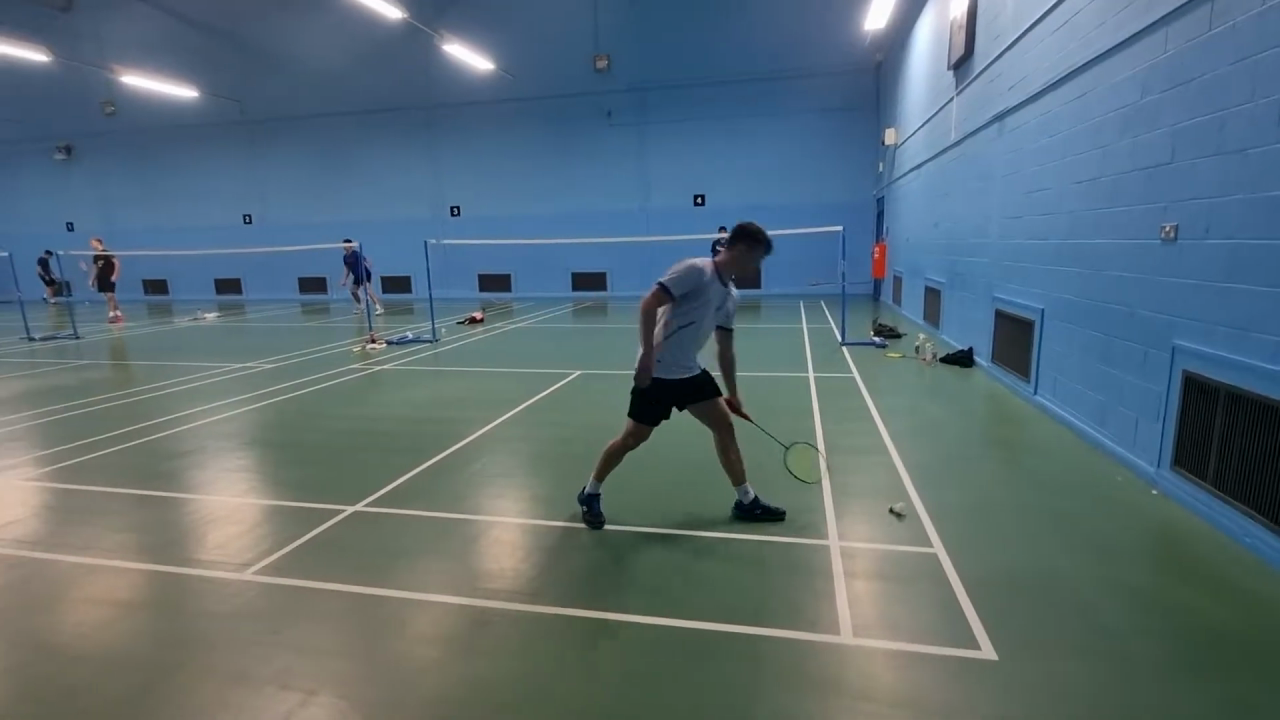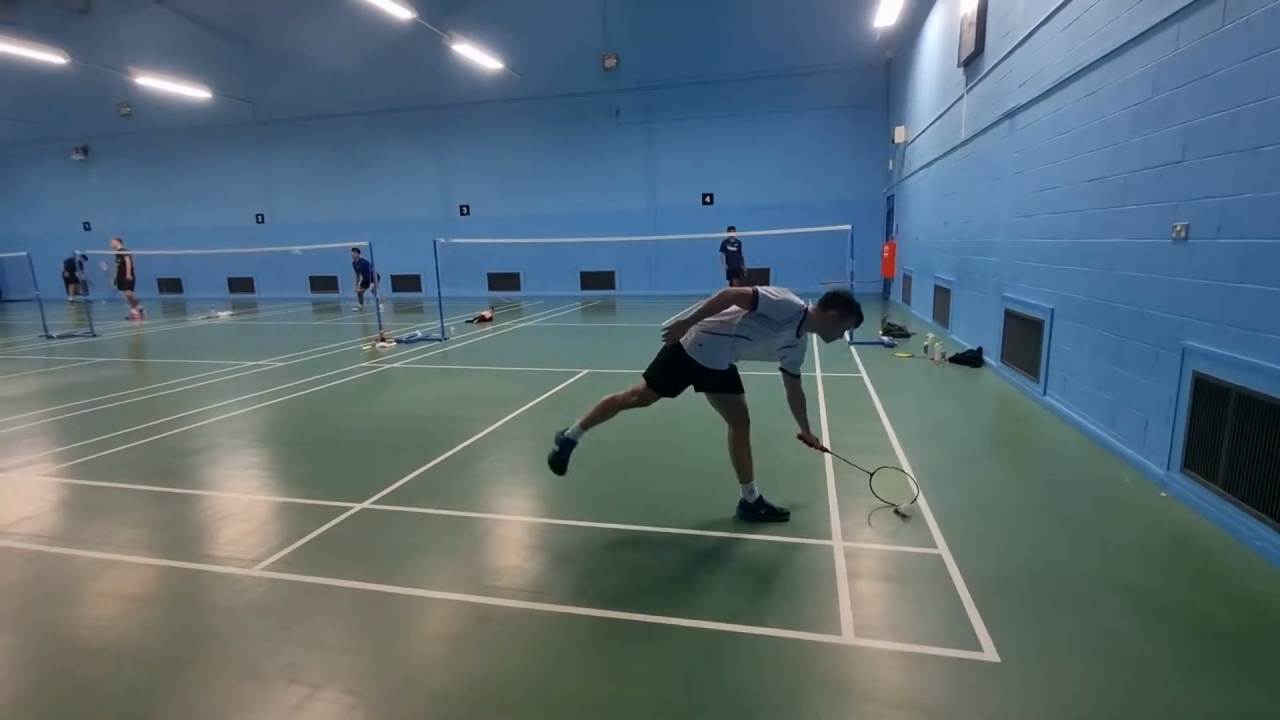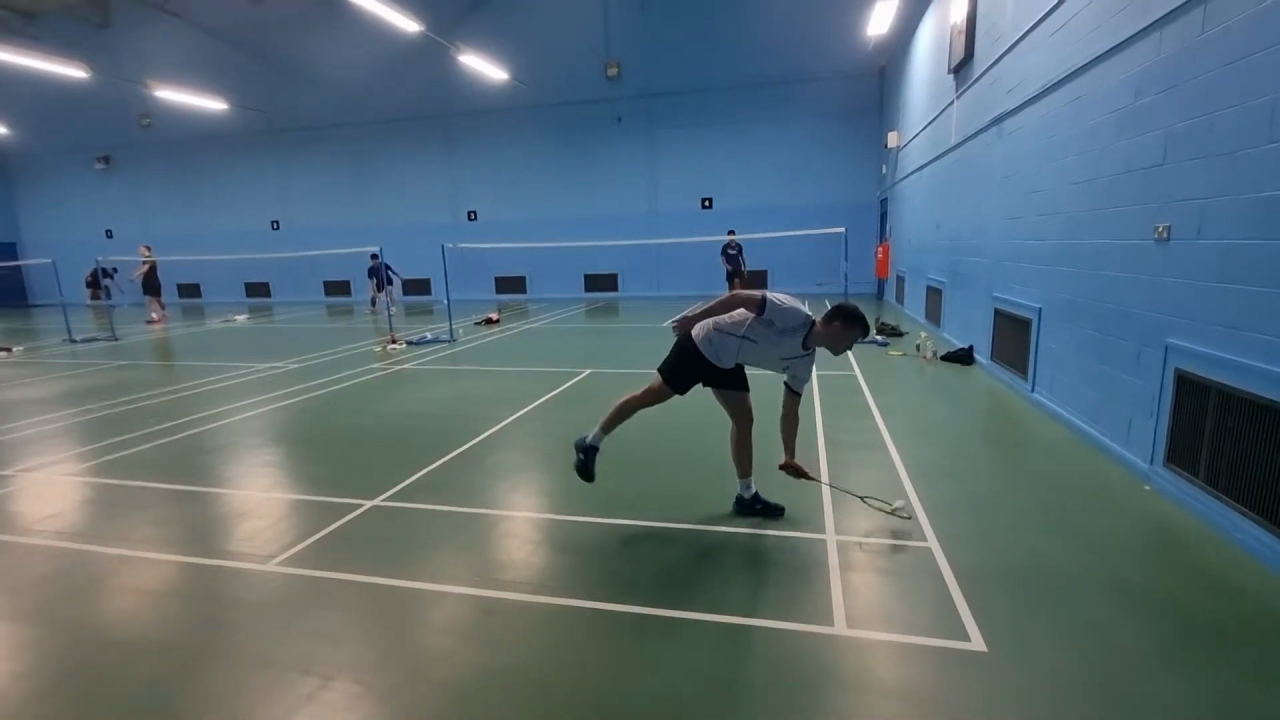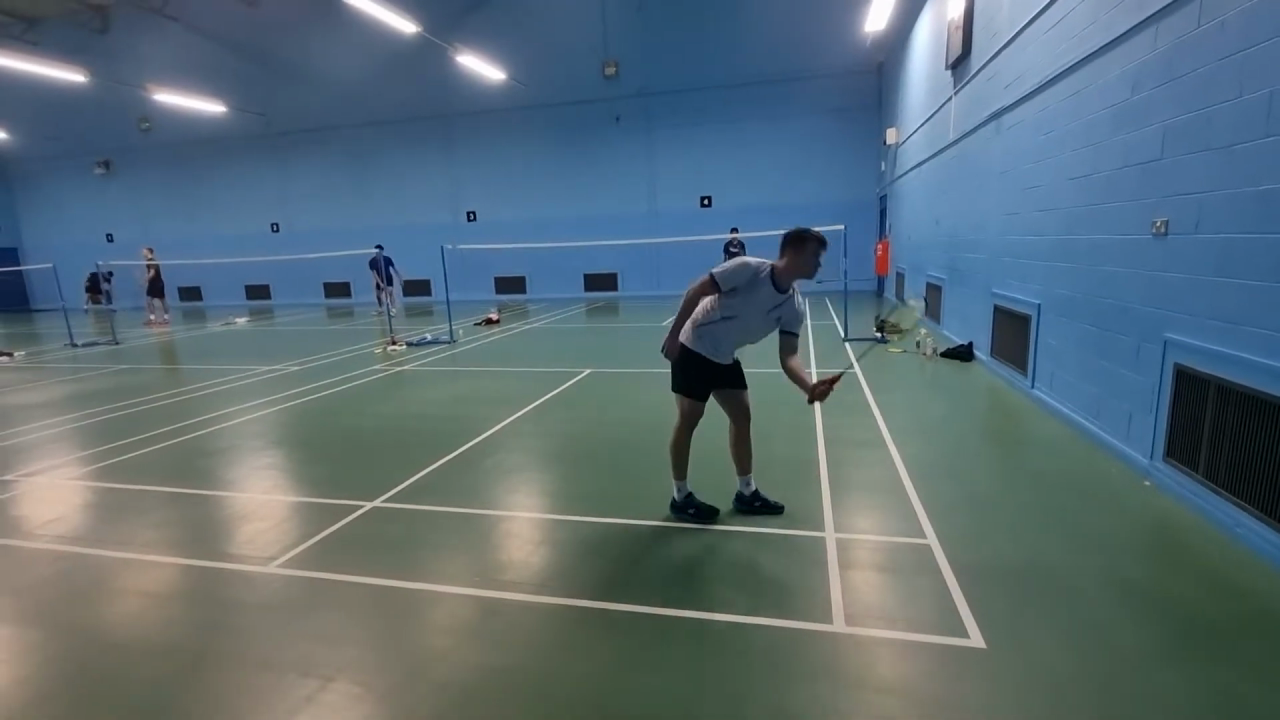
dt=0.3s
person 1, frame 1
left shoulder: (730, 295)
right shoulder: (696, 271)
left elbow: (725, 347)
right elbow: (648, 306)
left wrist: (732, 393)
right wrist: (648, 356)
left hip: (690, 372)
right hip: (657, 372)
left knee: (724, 426)
right knee: (634, 437)
left ankle: (746, 501)
right ankle: (591, 493)
person 1, frame 2
left shoulder: (796, 344)
right shoulder: (788, 305)
left elbow: (794, 391)
right elbow: (731, 294)
left wrist: (806, 431)
right wrist: (687, 324)
left hip: (719, 364)
right hip: (694, 349)
left knee: (740, 421)
right knee: (635, 398)
left ankle: (750, 500)
right ankle: (570, 437)
person 1, frame 3
left shoulder: (804, 362)
right shoulder: (792, 313)
left elbow: (791, 409)
right elbow: (737, 298)
left wrist: (789, 458)
right wrist: (693, 318)
left hip: (727, 363)
right hip: (703, 347)
left knee: (743, 420)
right knee: (650, 397)
left ankle: (746, 494)
right ankle: (592, 443)
person 1, frame 4
left shoulder: (793, 307)
right shoulder: (748, 269)
left elbow: (789, 356)
right elbow: (696, 291)
left wrist: (810, 387)
right wrist: (673, 335)
left hip: (723, 358)
right hip: (693, 348)
left knee: (742, 417)
right knee: (688, 420)
left ankle: (746, 492)
right ankle: (681, 497)
